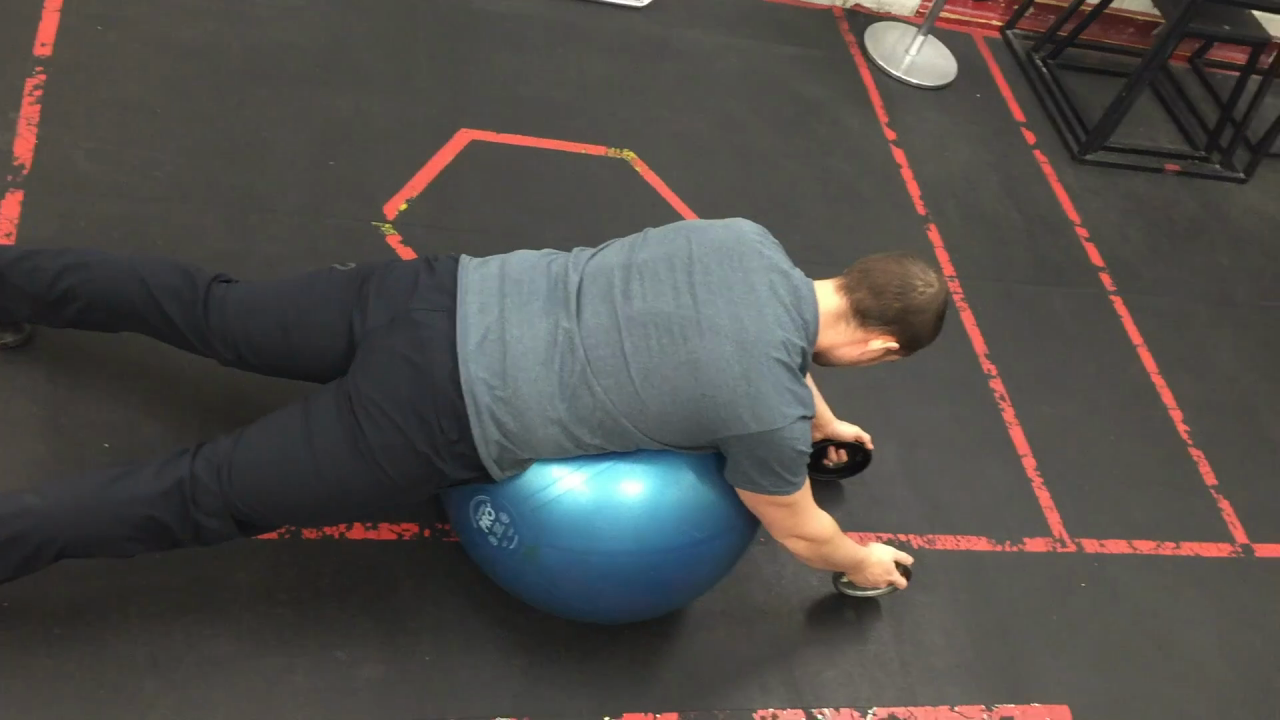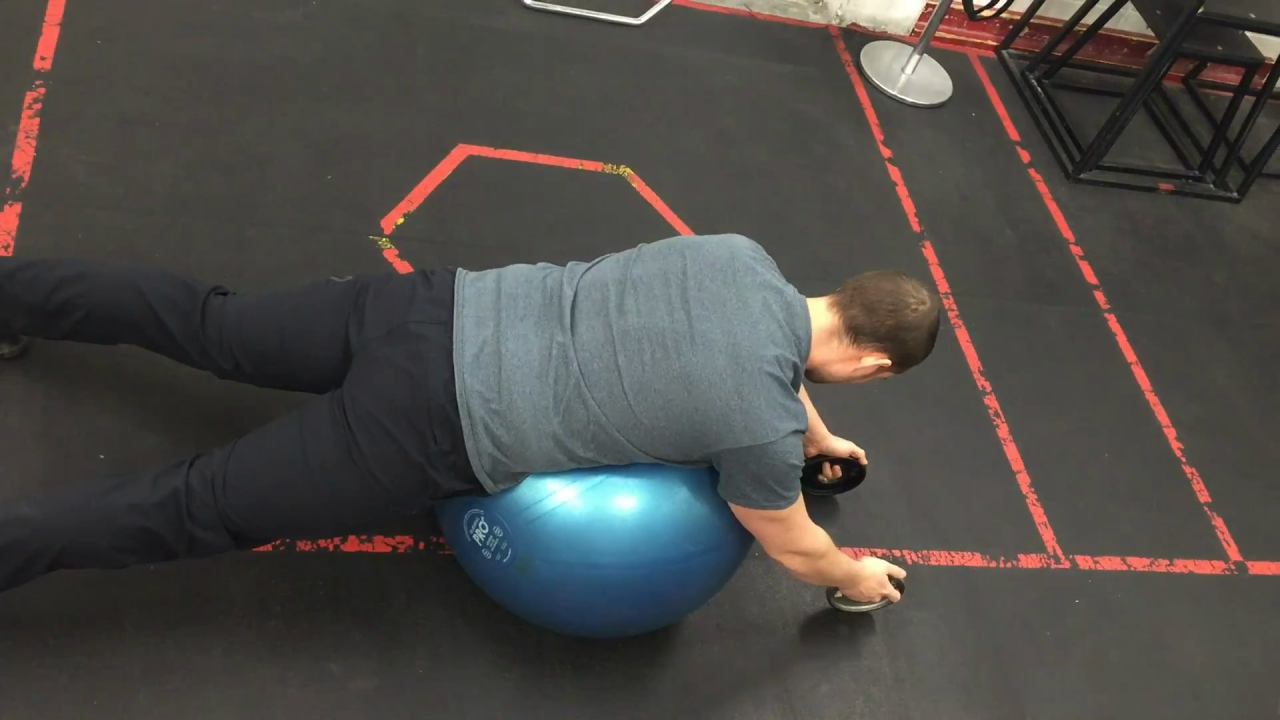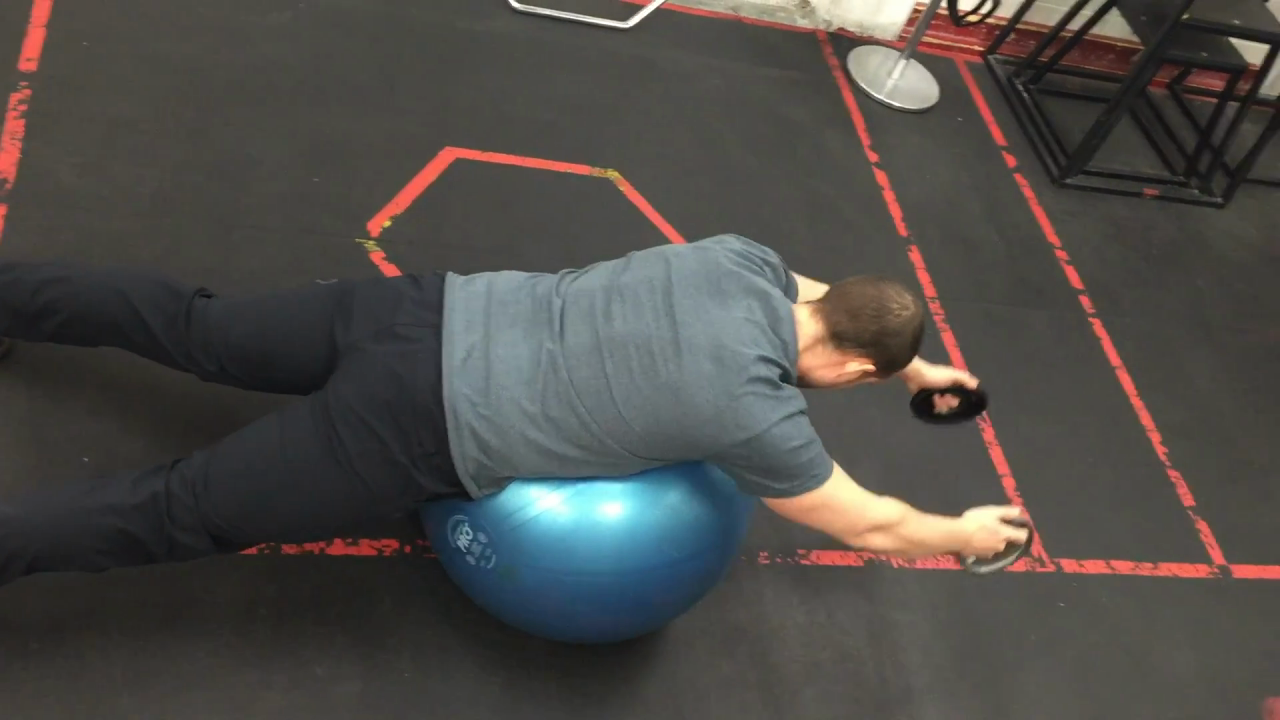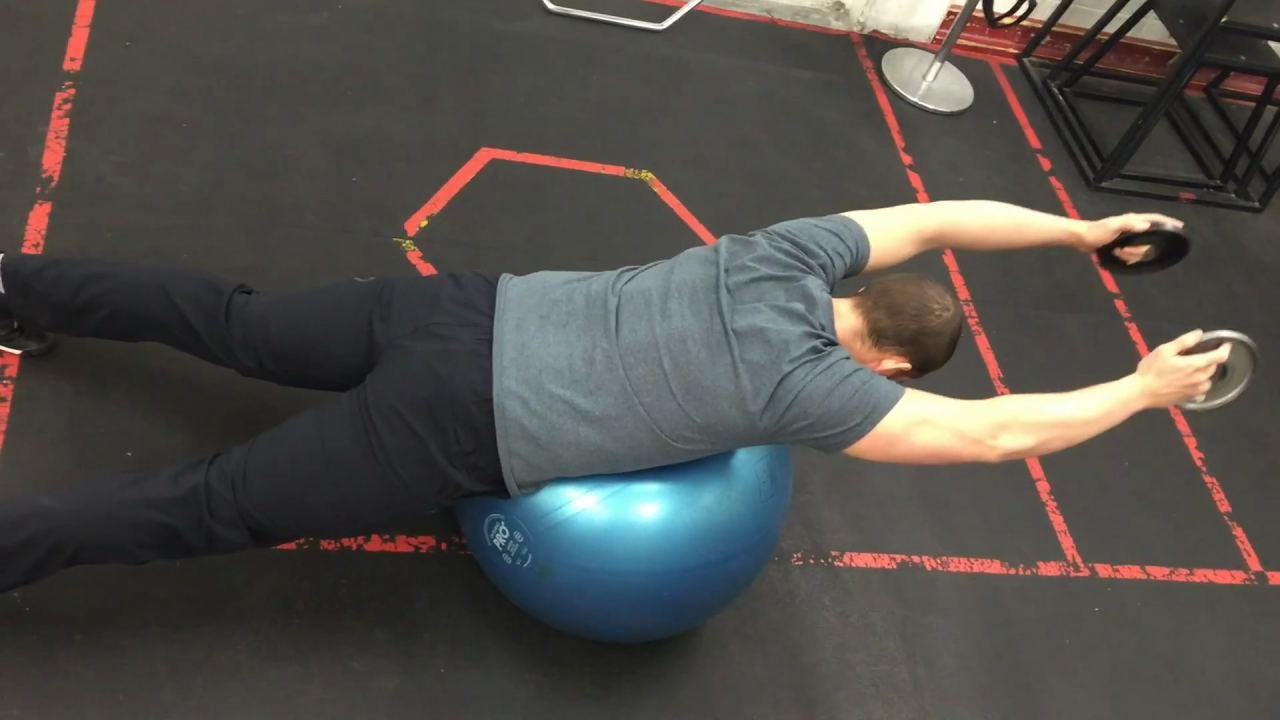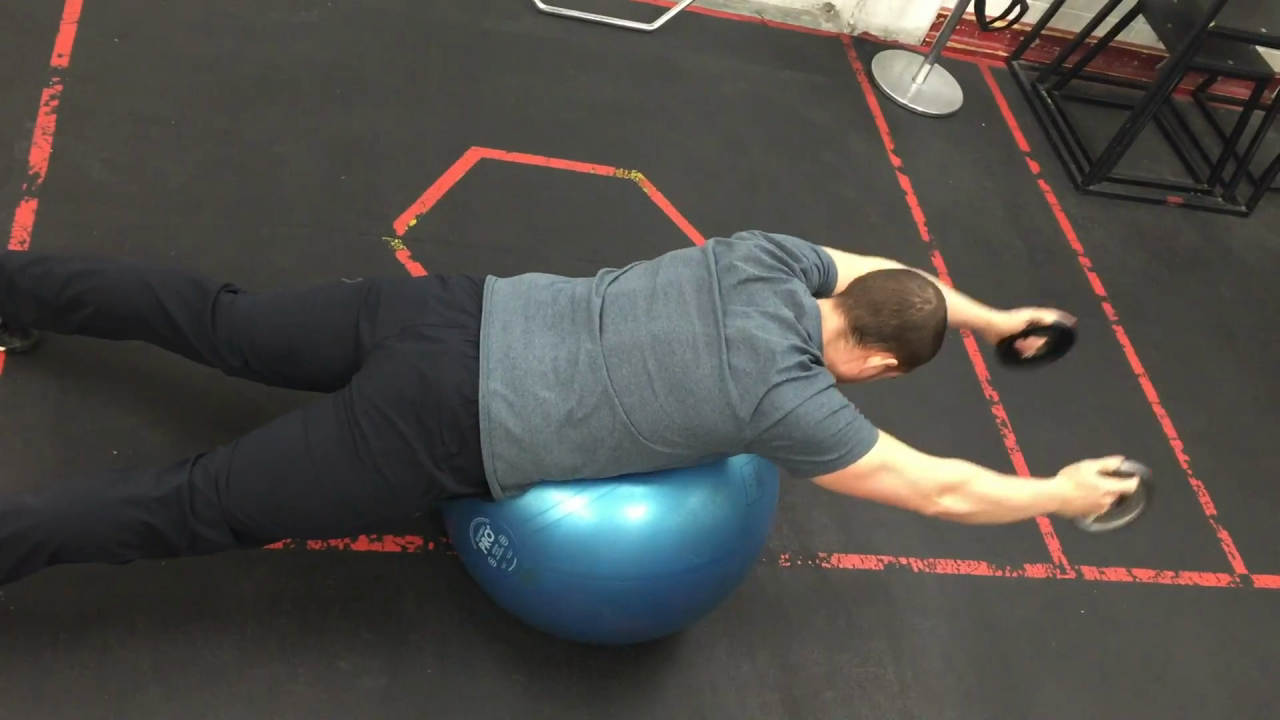
dt=1s
person 1, frame 1
left shoulder: (751, 244)
right shoulder: (767, 408)
right elbow: (799, 530)
left wrist: (821, 421)
right wrist: (865, 563)
left hip: (439, 297)
right hip: (434, 414)
left knee: (215, 313)
right knee: (205, 496)
person 1, frame 2
left shoulder: (744, 259)
right shoulder: (759, 425)
right elbow: (795, 549)
left wrist: (818, 435)
right wrist: (859, 578)
left hip: (434, 308)
right hip: (428, 424)
left knee: (209, 327)
right knee: (198, 509)
person 1, frame 3
left shoulder: (740, 262)
right shoulder: (748, 413)
left elbow: (827, 298)
right elbow: (869, 525)
left wrist: (917, 367)
right wrist: (968, 532)
left hip: (424, 312)
right hip: (414, 427)
left knee: (196, 328)
right knee: (180, 512)
person 1, frame 4
left shoulder: (794, 251)
right shoulder: (800, 385)
left elbow: (934, 217)
right elbow: (996, 431)
left wrist: (1084, 230)
right wrist: (1147, 388)
left hip: (466, 310)
right hip: (457, 424)
left knee: (234, 324)
right knee: (221, 505)
person 1, frame 5
left shoulder: (769, 257)
right shoulder: (783, 402)
left elbow: (880, 266)
right elbow: (937, 489)
left wrist: (993, 318)
right wrist: (1058, 496)
left hip: (454, 311)
right hip: (440, 424)
left knee: (224, 323)
right knee: (199, 505)
